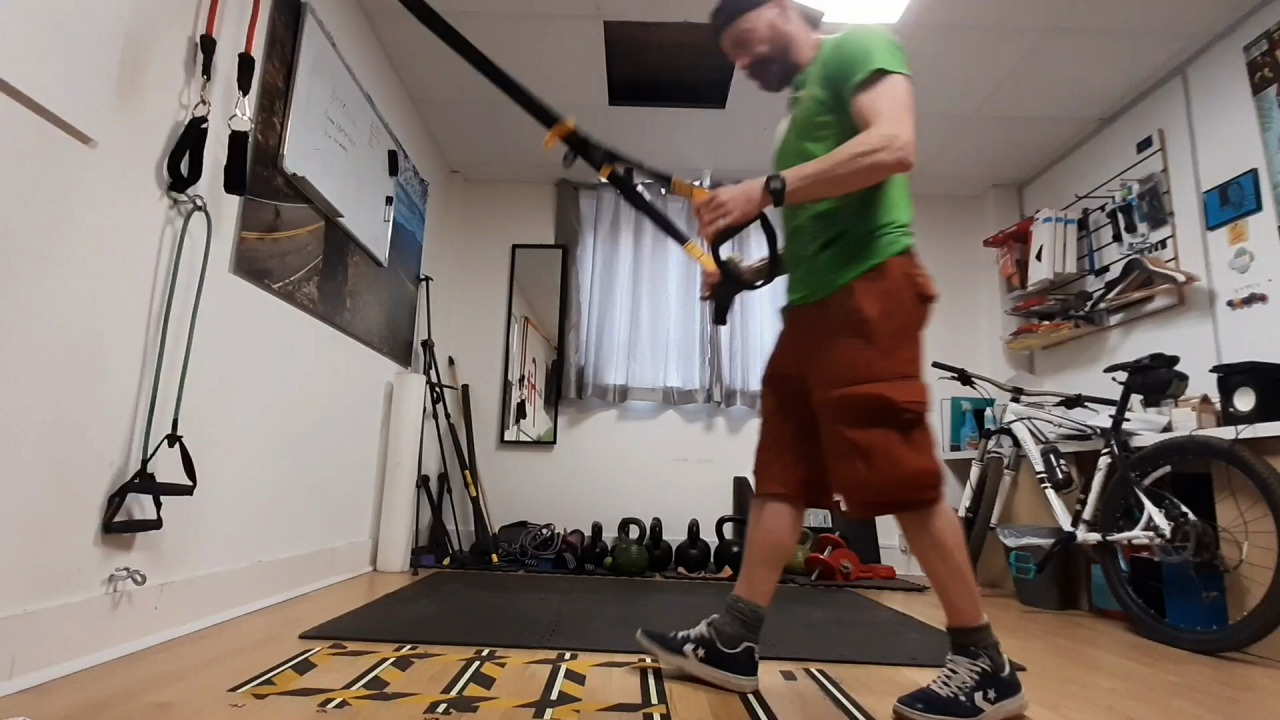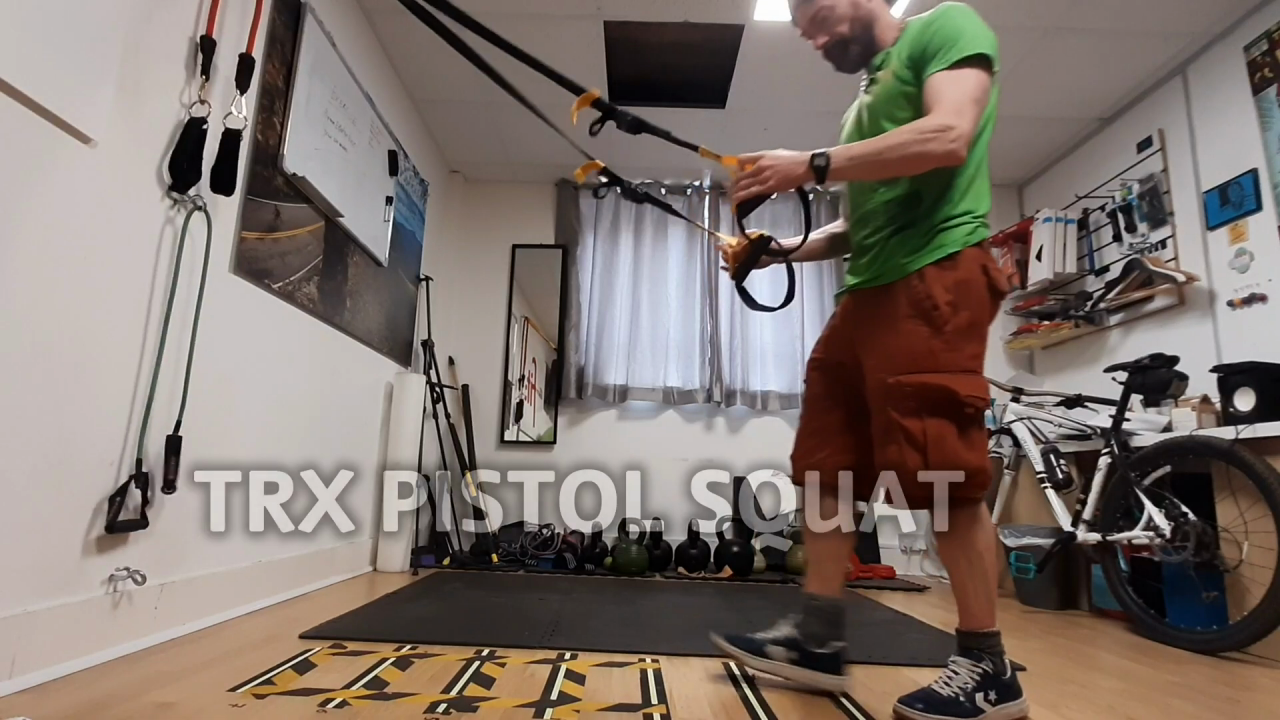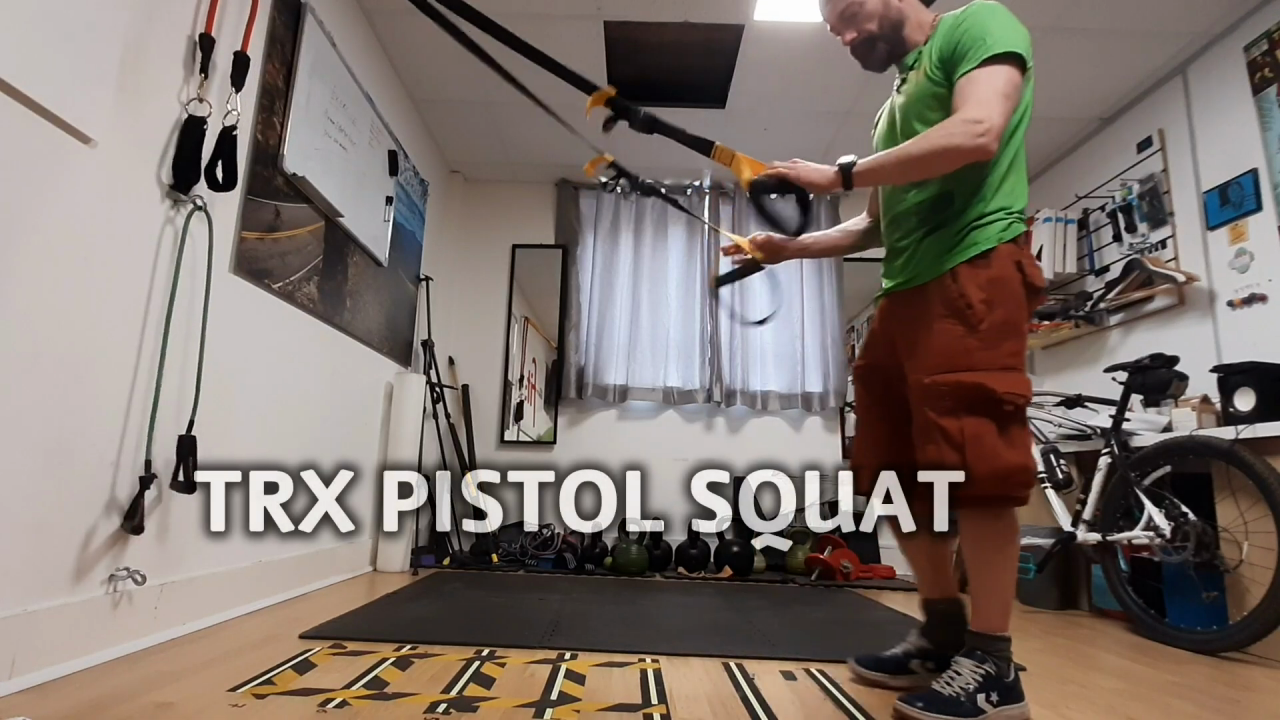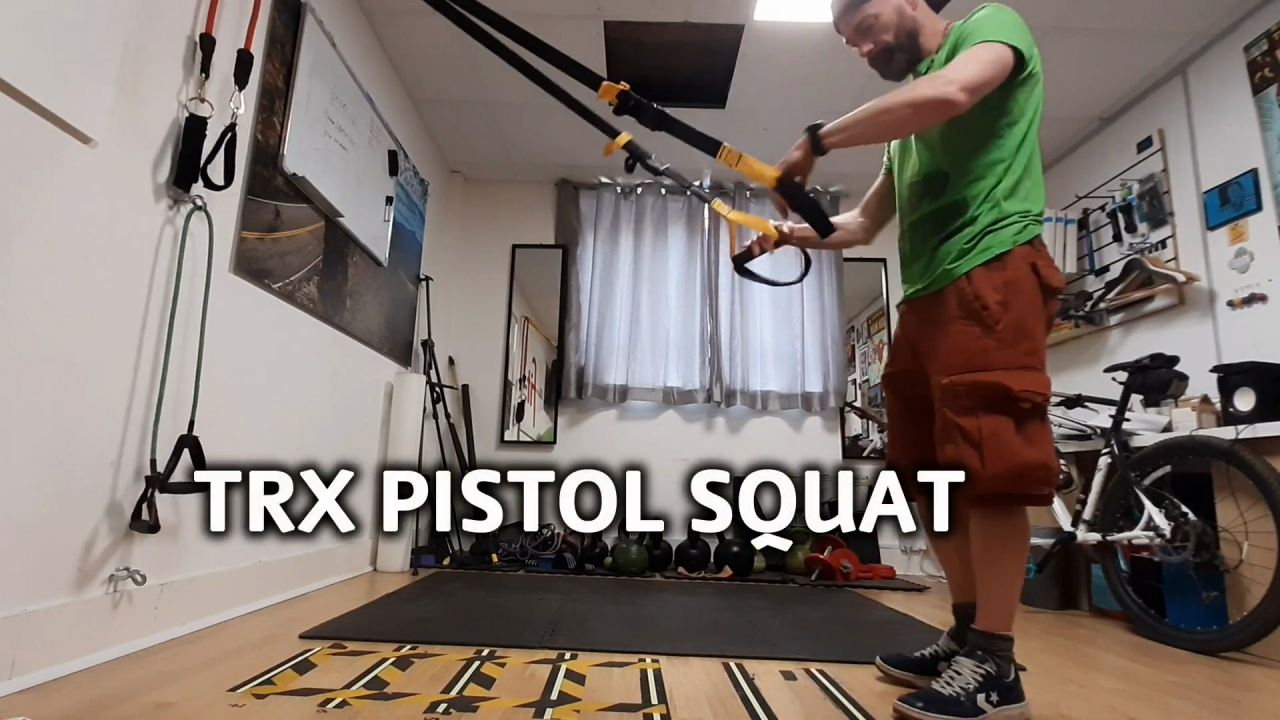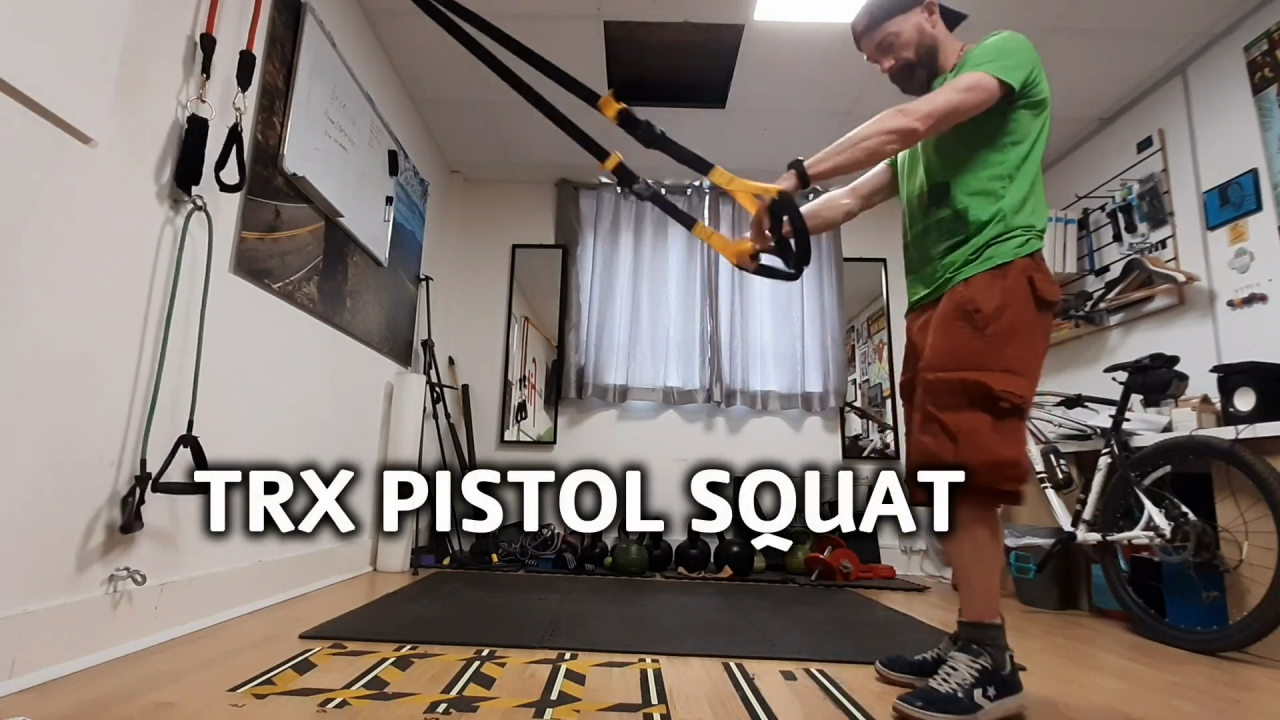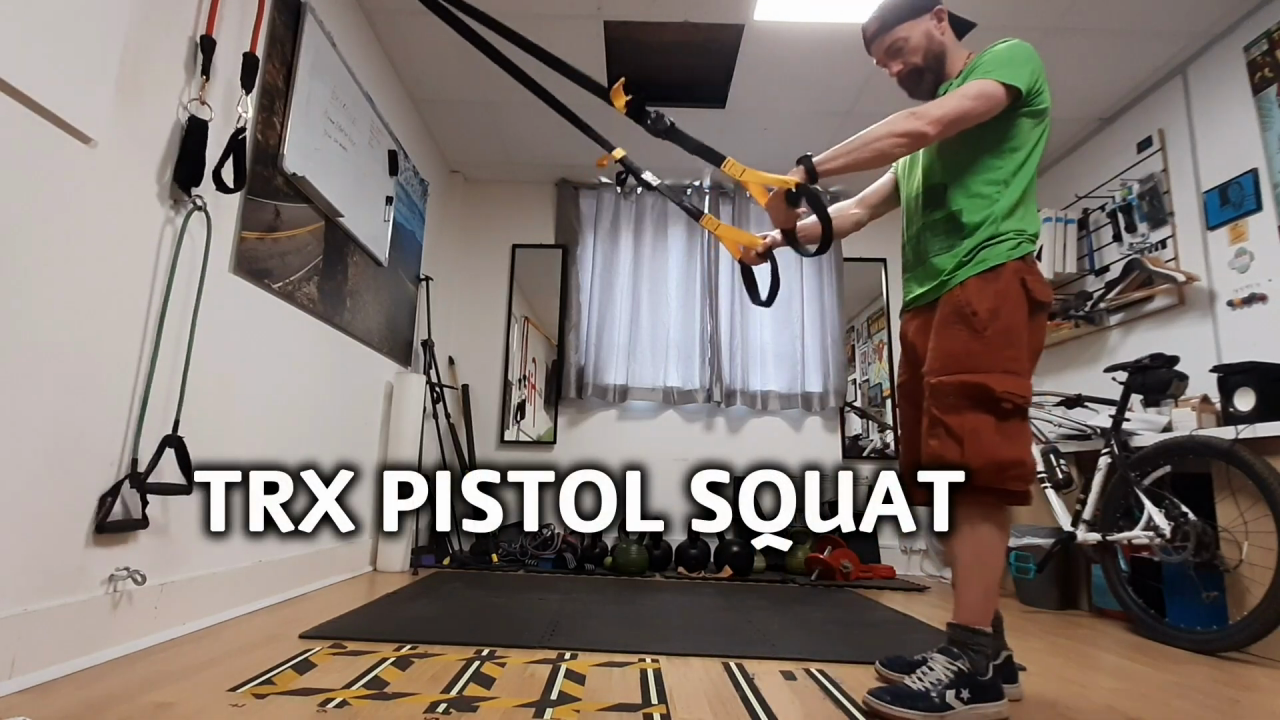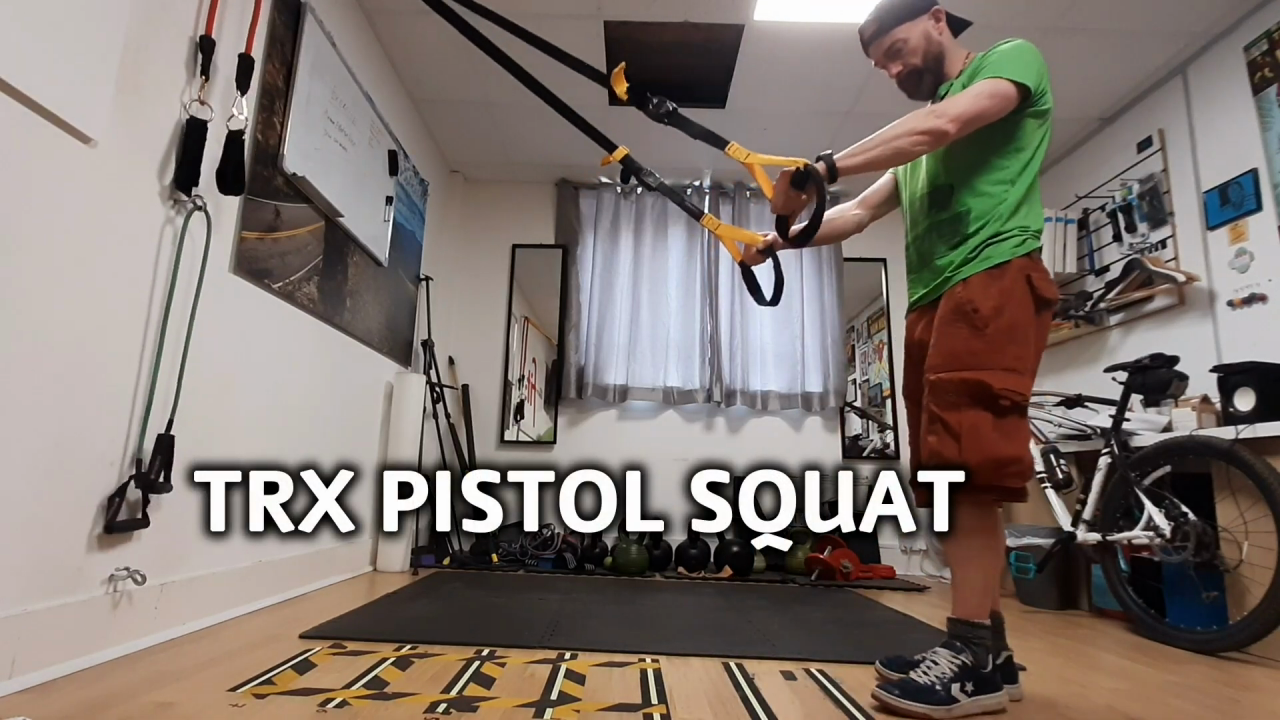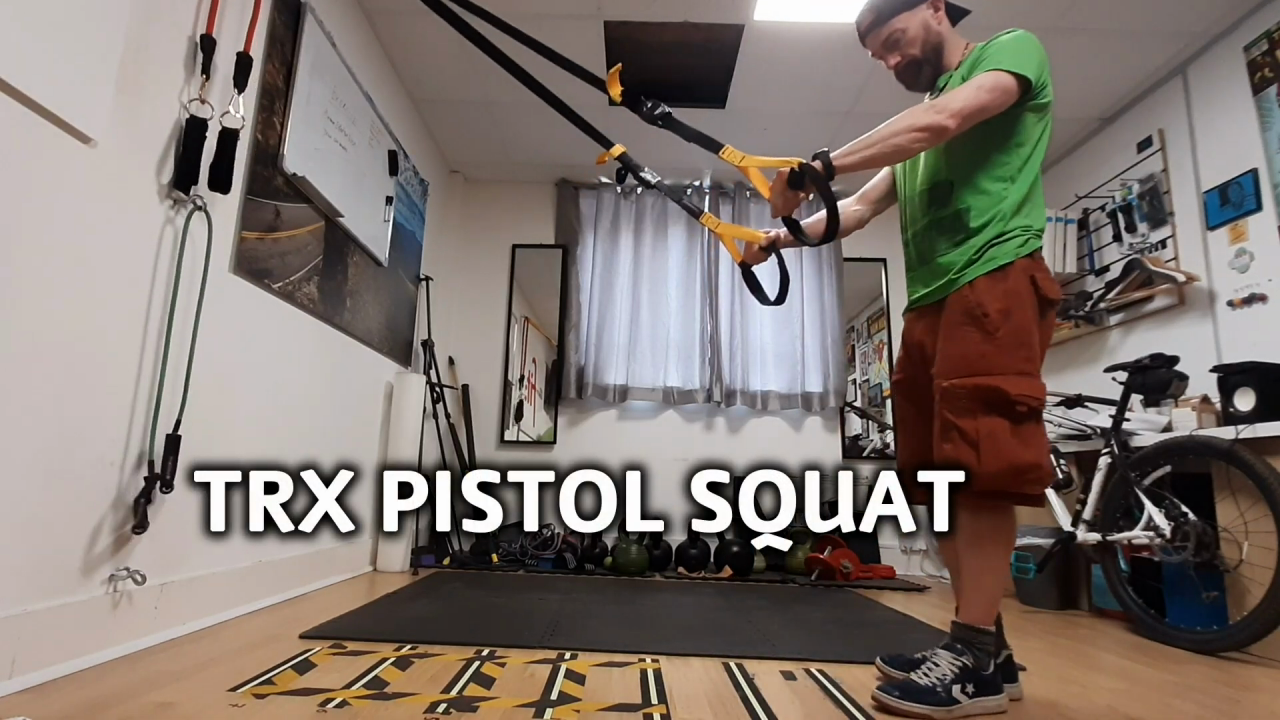
dt=0.3s
person 1, frame 1
right shoulder: (802, 108)
left elbow: (892, 146)
left wrist: (767, 192)
left hip: (871, 292)
right hip: (812, 308)
left knee: (898, 474)
right knee: (779, 476)
right ankle: (730, 640)
person 1, frame 2
right shoulder: (869, 97)
left elbow: (949, 138)
left wrist: (810, 165)
right wrist: (782, 250)
left hip: (934, 281)
right hip: (867, 294)
left knee: (943, 471)
right knee: (828, 463)
right ankle: (816, 637)
person 1, frame 3
right shoulder: (896, 103)
left elbow: (975, 135)
left wrist: (840, 173)
right wrist: (788, 246)
left hip: (972, 279)
right hip: (903, 295)
left knee: (975, 470)
right knee: (900, 472)
right ankle: (943, 635)
person 1, frame 4
right shoulder: (908, 126)
left elbow: (948, 95)
right elbow: (865, 222)
left wrist: (816, 139)
right wrist: (794, 235)
left hip: (989, 277)
right hip: (925, 297)
left knee: (988, 469)
right knee: (933, 474)
right ankle: (967, 639)
person 1, frame 5
right shoulder: (925, 132)
left elbow: (909, 124)
right elbow: (850, 202)
left wrist: (799, 172)
right wrist: (775, 231)
left hip: (995, 282)
right hip: (934, 302)
left knee: (965, 461)
right knee: (945, 472)
left ankle: (986, 662)
right ankle: (978, 645)
person 1, frame 6
left shoulder: (1012, 60)
right shoulder: (925, 146)
left elbow: (922, 127)
right elbow: (857, 210)
left wrist: (807, 169)
right wrist: (781, 238)
left hip: (987, 286)
right hip: (929, 304)
left knee: (972, 465)
right knee: (943, 475)
right ankle: (985, 648)
person 1, frame 7
left shoulder: (1013, 59)
right shoulder: (919, 134)
left elbow: (941, 126)
right elbow: (860, 212)
left wrist: (823, 167)
right wrist: (781, 240)
left hip: (991, 285)
right hip: (933, 303)
left knee: (972, 462)
right knee: (947, 473)
left ankle: (973, 657)
right ankle: (985, 646)
person 1, frame 8
right shoulder: (918, 126)
left elbow: (940, 120)
right elbow: (859, 209)
left wrist: (819, 165)
right wrist: (783, 237)
left hip: (993, 283)
right hip: (929, 302)
left knee: (981, 466)
right knee: (940, 474)
left ankle: (975, 657)
right ankle: (983, 645)
